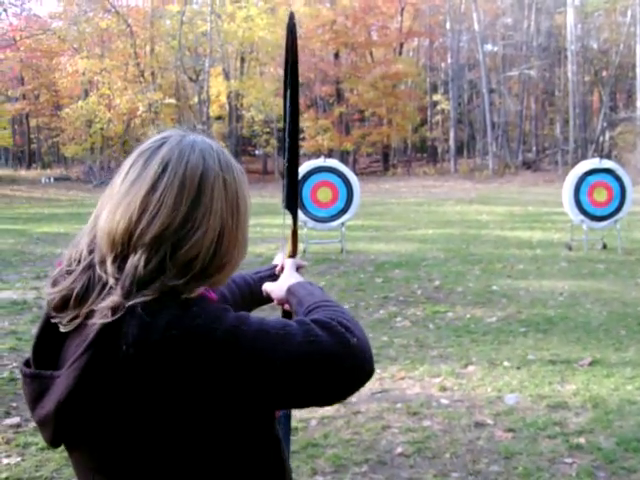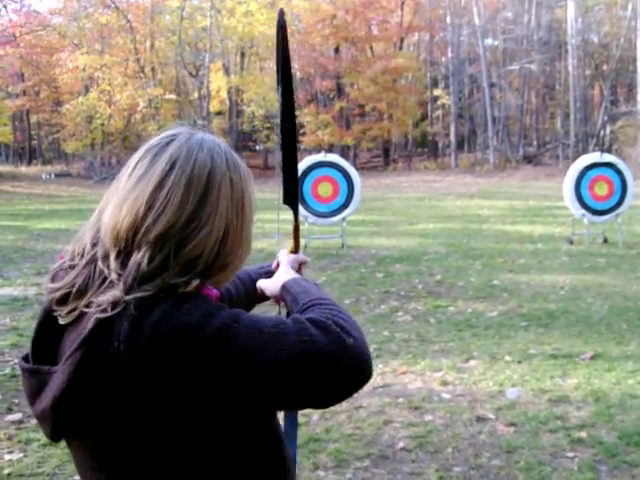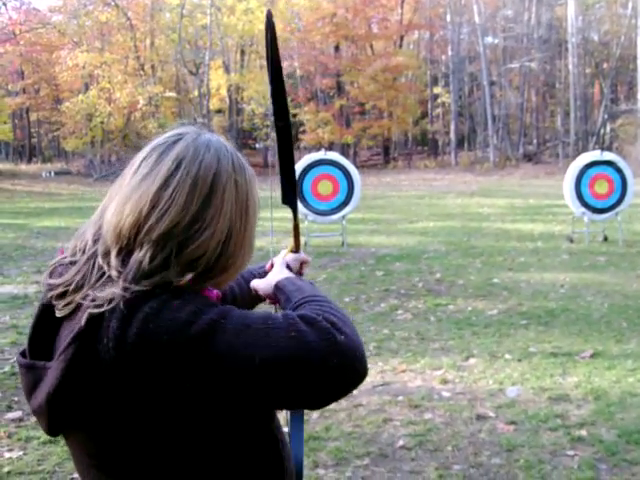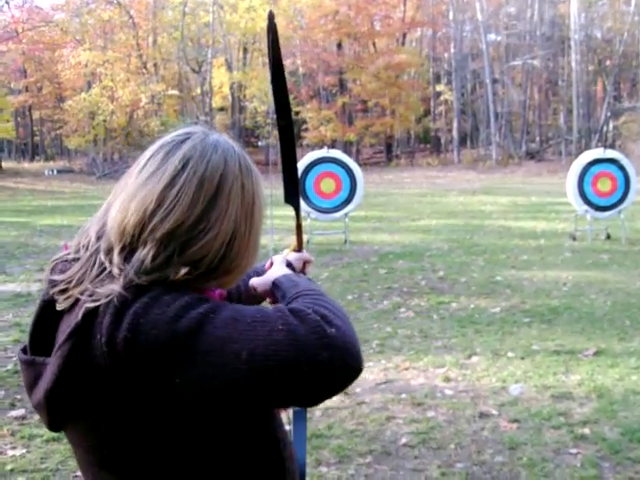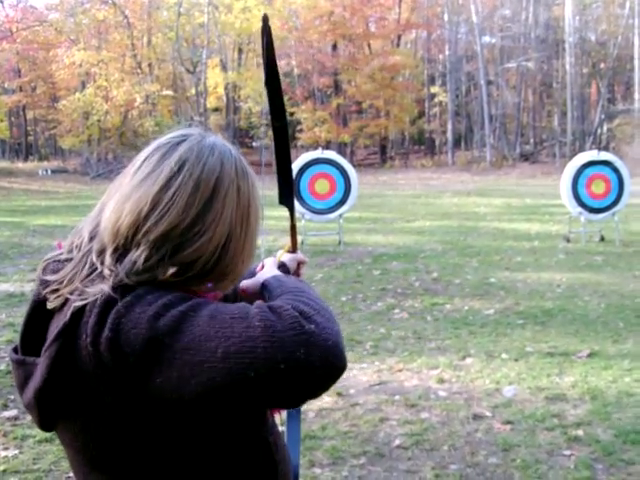
dt=0.1s
person 1, frame 1
left shoulder: (90, 297)
right shoulder: (175, 333)
left elbow: (200, 302)
right elbow: (344, 356)
left wrist: (270, 278)
right wrist: (298, 289)
person 1, frame 2
left shoulder: (92, 290)
right shoulder: (167, 329)
left elbow: (203, 300)
right elbow: (343, 358)
left wrist: (270, 272)
right wrist: (294, 287)
person 1, frame 3
left shoulder: (94, 288)
right shoulder: (157, 327)
left elbow: (209, 298)
right elbow: (334, 355)
left wrist: (272, 273)
right wrist: (288, 286)
person 1, frame 4
left shoulder: (98, 286)
right shoulder: (148, 323)
left elbow: (209, 300)
right elbow: (330, 353)
left wrist: (275, 271)
right wrist: (289, 285)
person 1, frame 5
left shoulder: (93, 287)
right shoulder: (135, 323)
left elbow: (200, 301)
right elbow: (312, 351)
left wrist: (269, 273)
right wrist: (279, 285)
